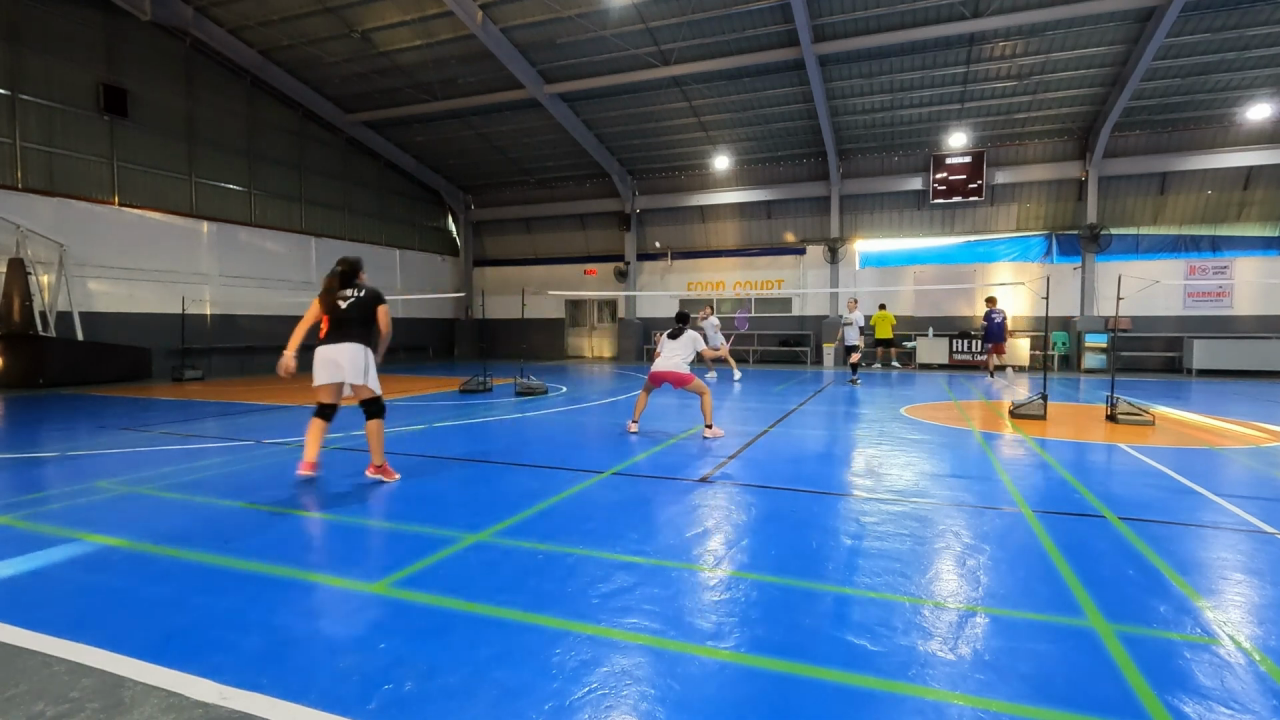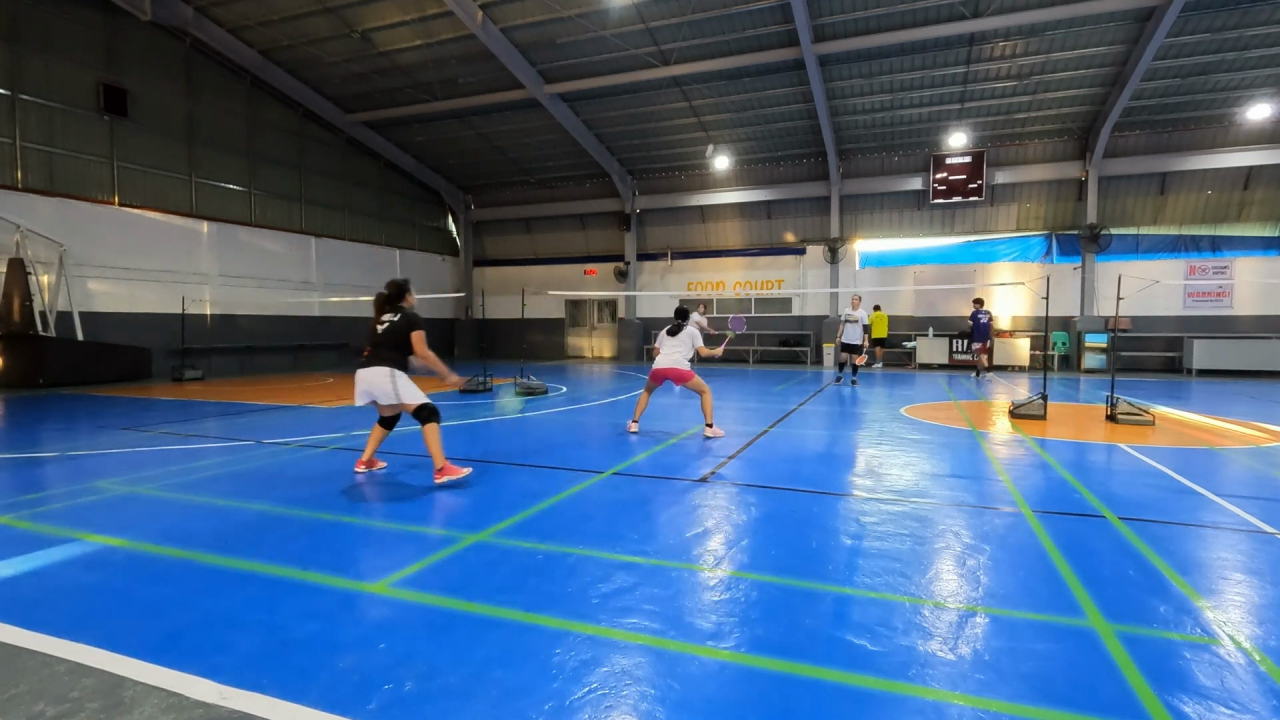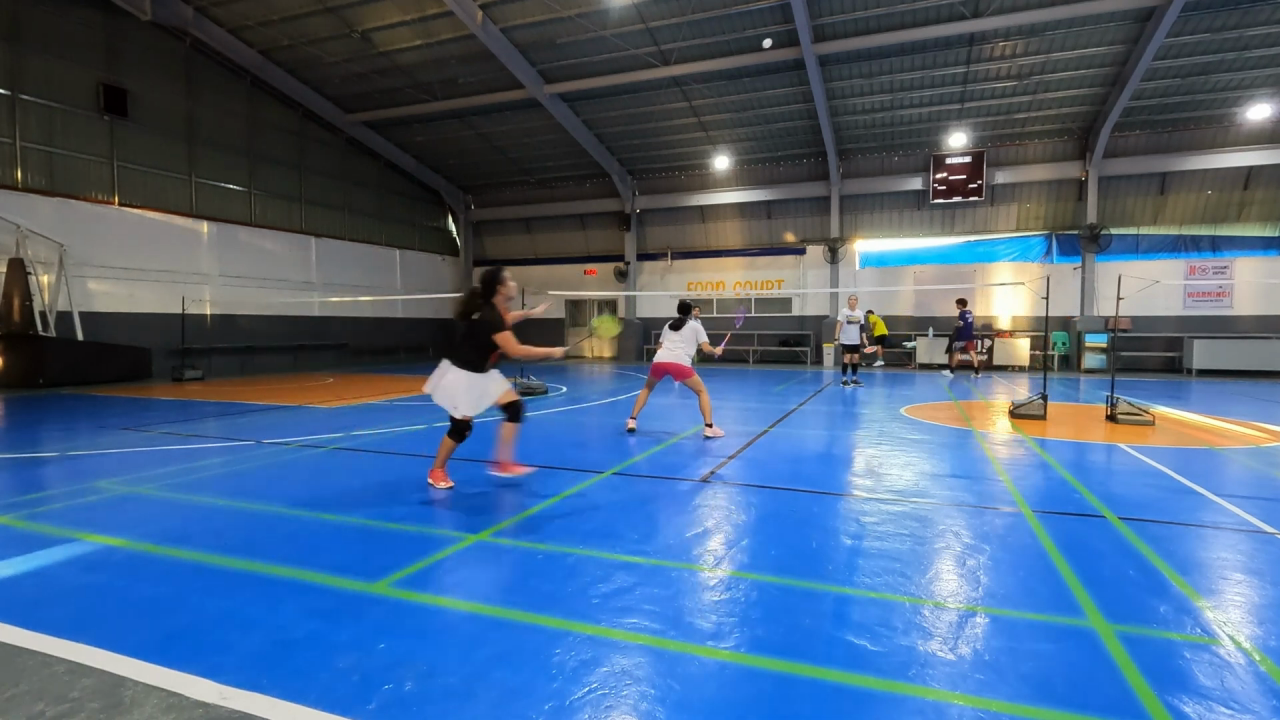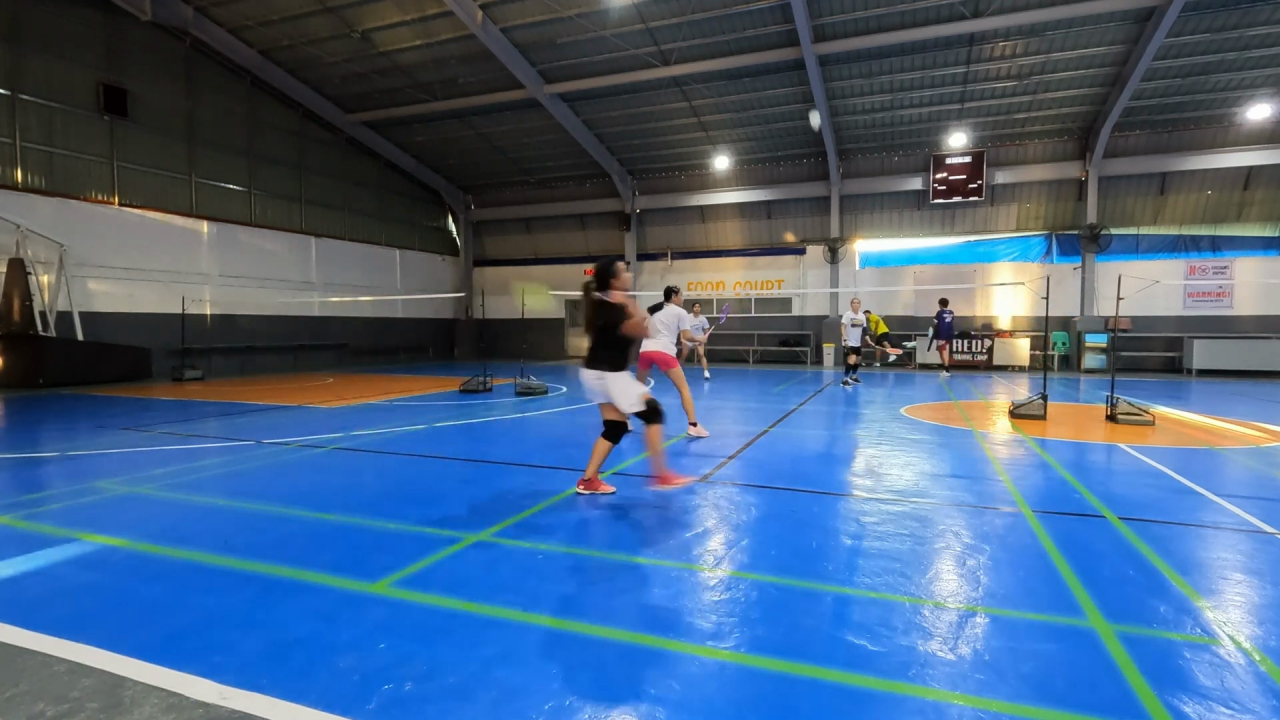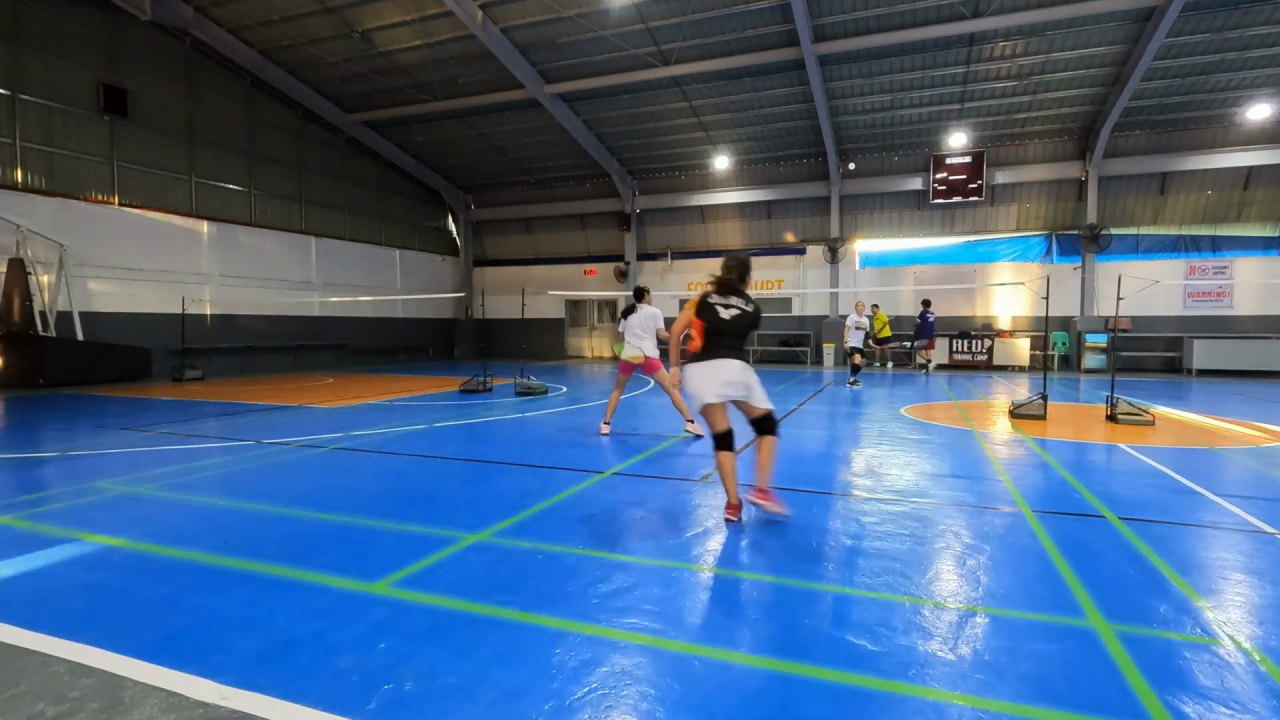
dt=0.4s
person 1, frame 1
left shoulder: (327, 297)
right shoulder: (373, 295)
left elbow: (304, 324)
right elbow: (385, 329)
left wrist: (290, 353)
right wrist: (379, 354)
left hip: (325, 353)
right hip: (354, 351)
left knee: (324, 410)
right knee: (374, 408)
left ankle: (309, 462)
right ankle: (378, 465)
person 1, frame 2
left shoulder: (381, 318)
right shoulder: (412, 318)
right elbow: (422, 352)
left wrist: (410, 360)
right wrist: (448, 375)
left hip: (366, 373)
right hip: (388, 374)
left knee: (389, 417)
right knee: (428, 413)
left ankle: (365, 461)
right ankle: (442, 469)
person 1, frame 3
left shoulder: (497, 311)
right shoulder: (490, 316)
right elbow: (514, 351)
left wrist: (531, 312)
right wrist: (551, 352)
left hip: (481, 372)
right hip: (461, 373)
left knee: (514, 407)
right knee: (462, 427)
left ankle: (503, 462)
right ankle: (437, 471)
person 1, frame 4
left shoulder: (607, 303)
right shoulder: (610, 310)
right elbow: (642, 332)
right wrist: (629, 306)
left hip: (605, 372)
right hip: (604, 375)
left knee: (614, 429)
right knee: (653, 412)
left ankle: (588, 480)
right ankle: (661, 475)
person 1, frame 5
left shoulder: (704, 299)
right shoulder: (752, 308)
left elbow: (676, 331)
left wrist: (674, 366)
left hip: (699, 369)
right hip: (733, 368)
left knee: (722, 437)
right knee: (767, 425)
left ankle: (733, 503)
right ankle: (762, 489)
